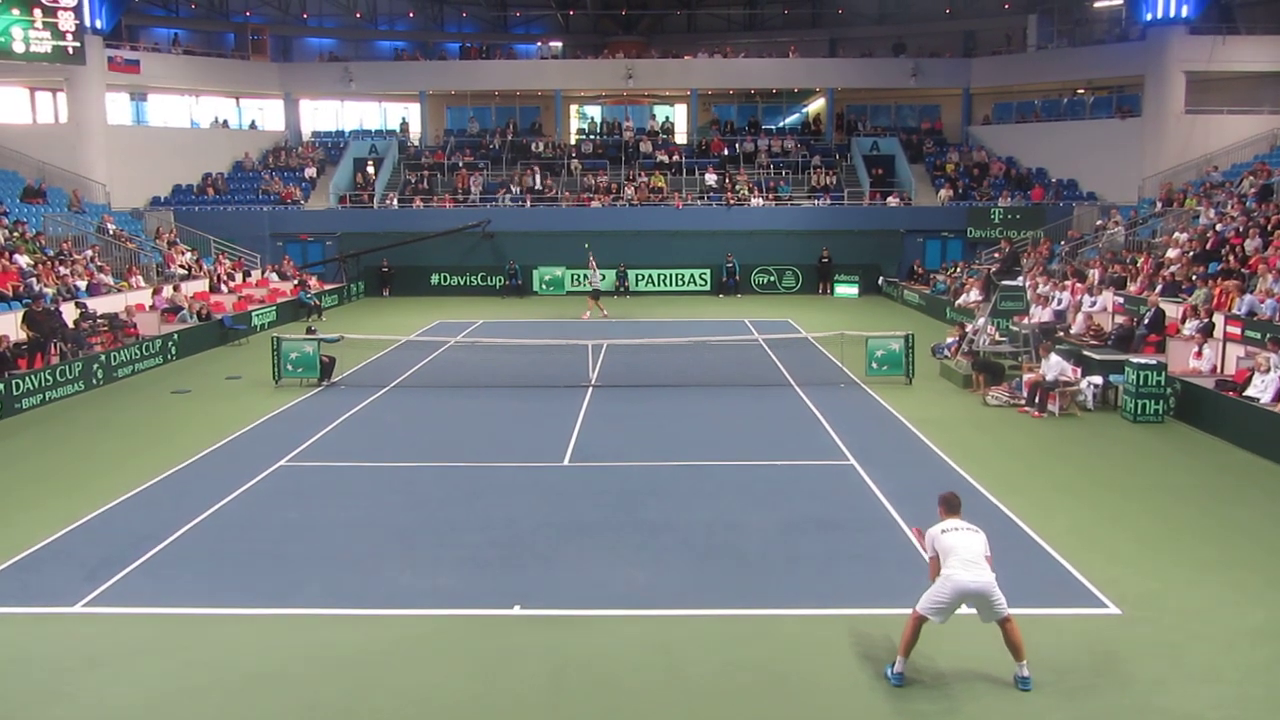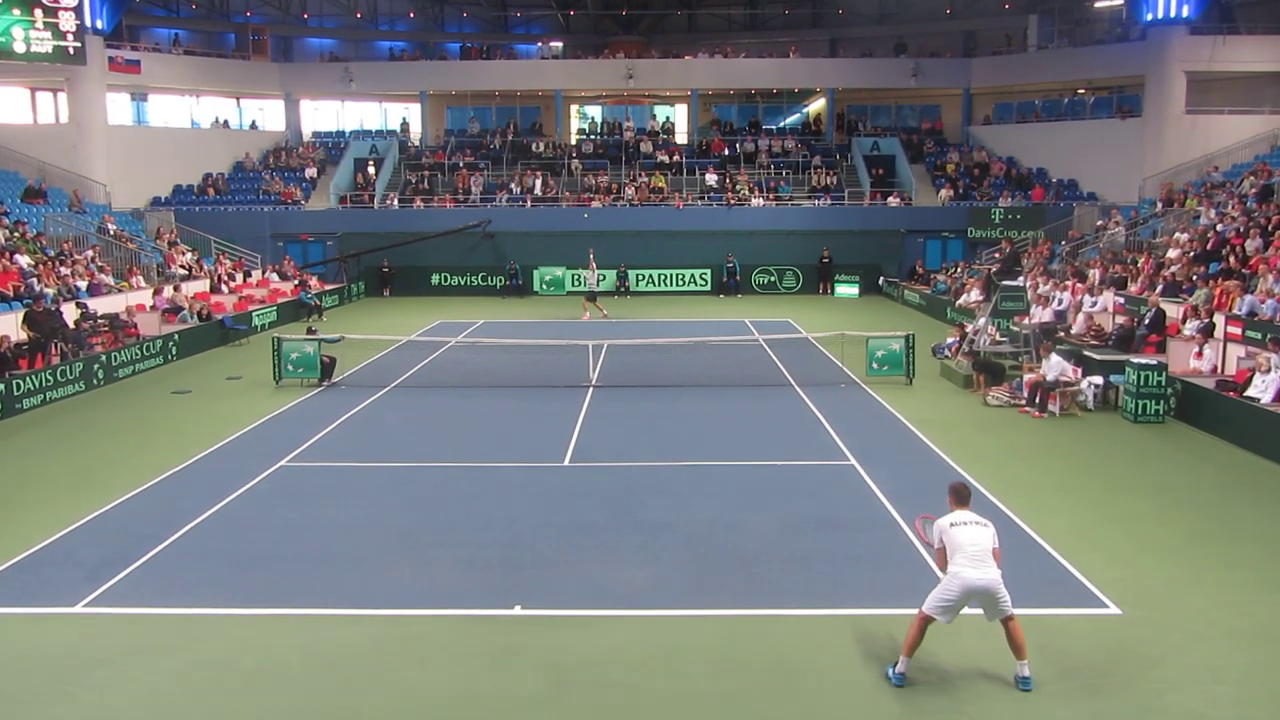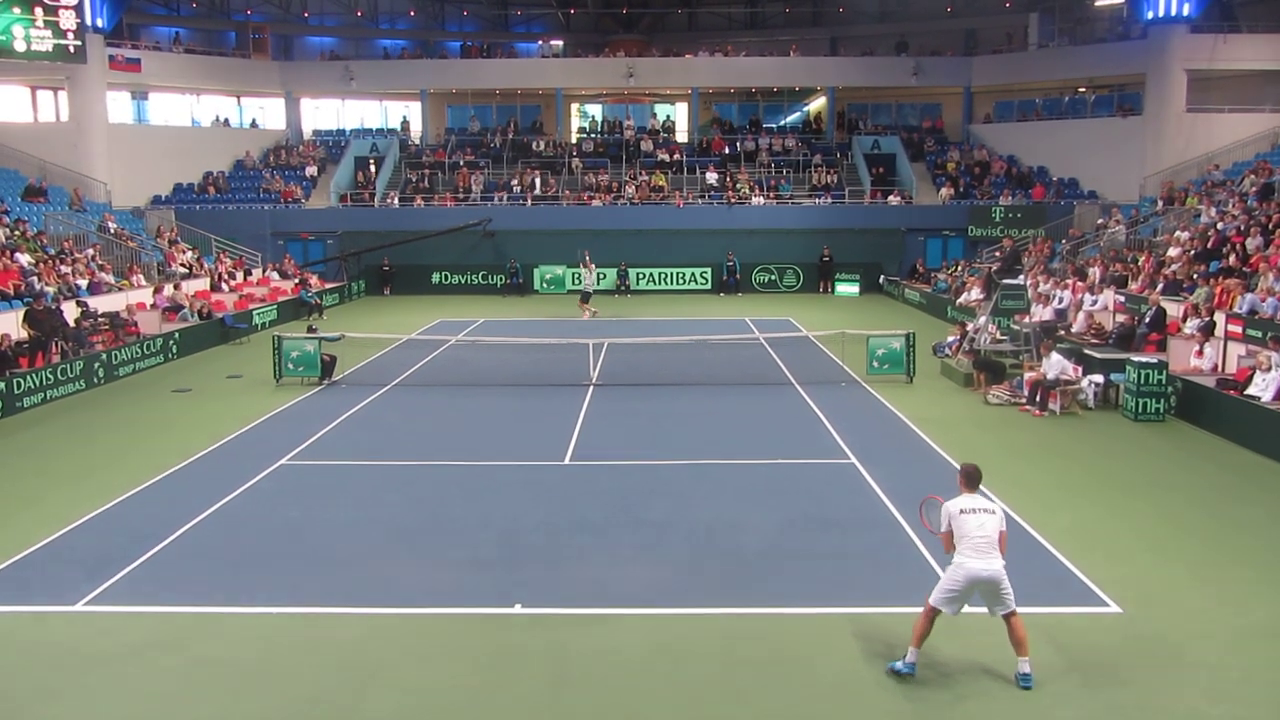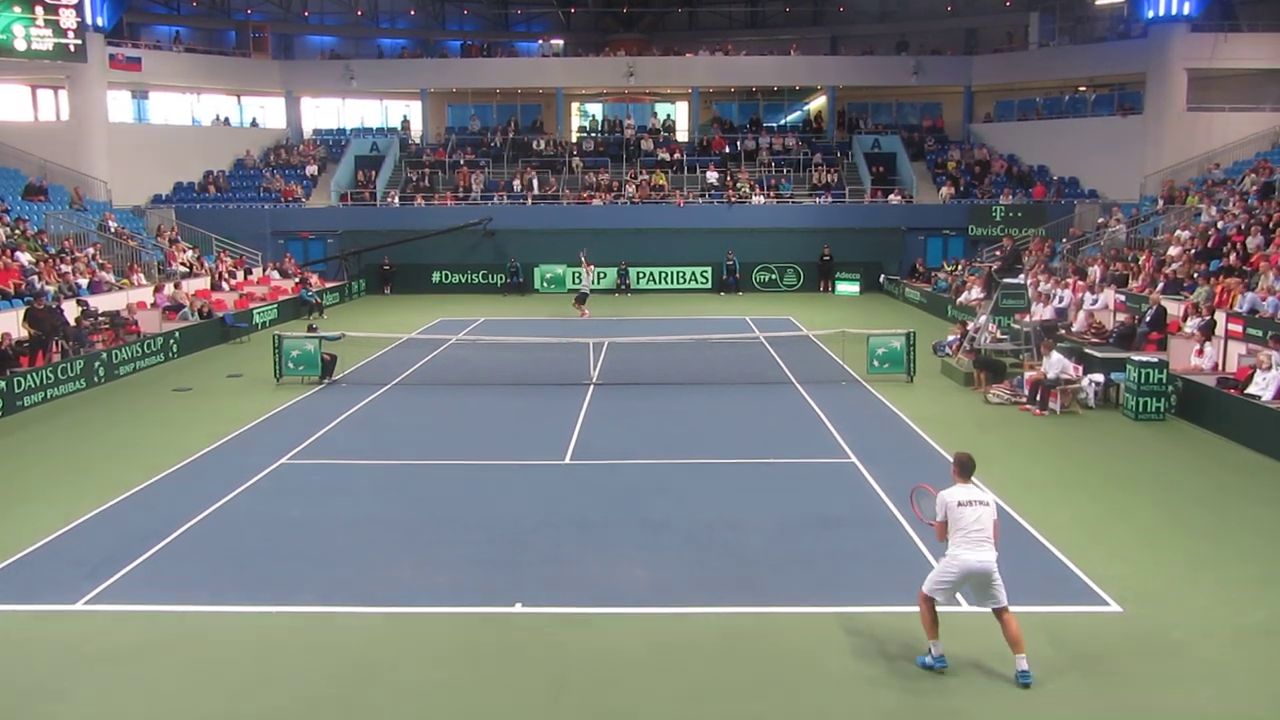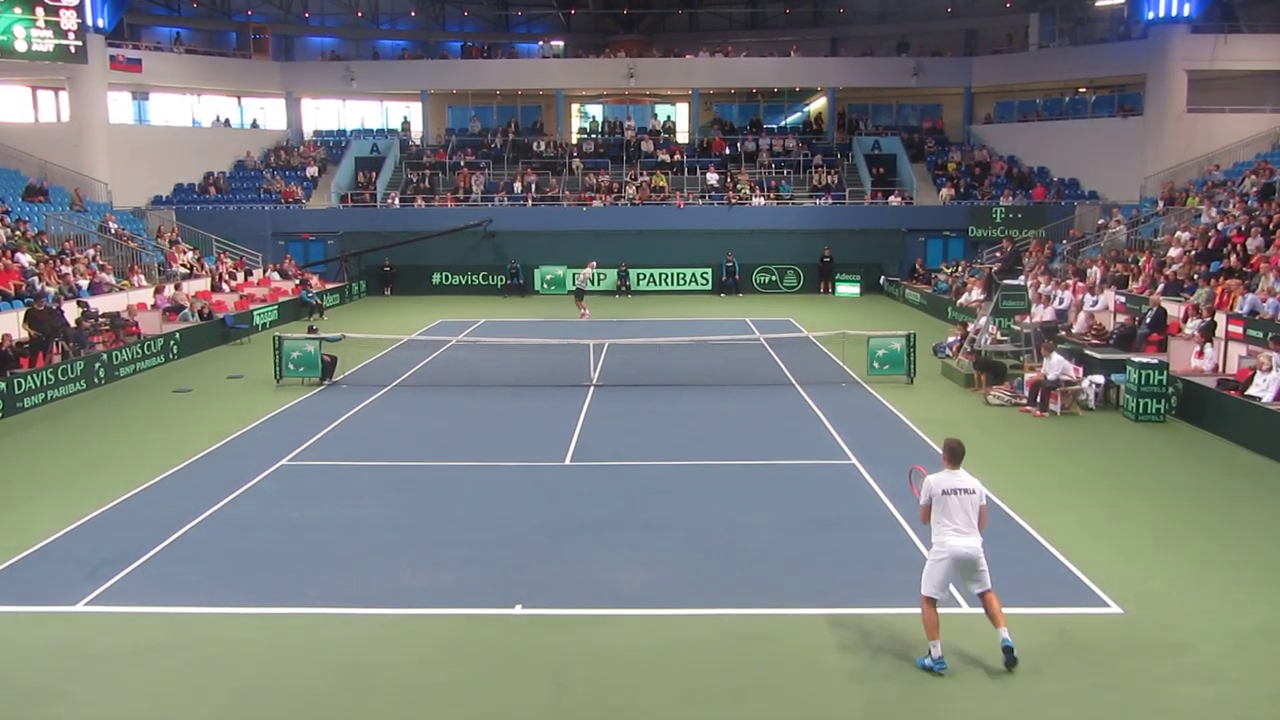
dt=0.2s
person 1, frame 1
left shoulder: (933, 532)
right shoulder: (978, 531)
left elbow: (934, 575)
left hip: (953, 581)
right hip: (985, 581)
left knee: (916, 618)
right knee: (1006, 621)
left ankle: (898, 671)
right ankle: (1023, 674)
person 1, frame 2
left shoulder: (942, 522)
right shoulder: (987, 524)
left elbow: (942, 565)
left hip: (960, 578)
right hip: (991, 578)
left knee: (922, 619)
right knee: (1009, 619)
left ankle: (899, 672)
right ankle: (1024, 674)
person 1, frame 3
left shoulder: (950, 506)
right shoulder: (996, 508)
left elbow: (947, 547)
right elbow: (1002, 550)
left hip: (964, 569)
right hip: (994, 569)
left knee: (930, 610)
right knee: (1011, 616)
left ankle: (909, 662)
right ankle: (1024, 671)
person 1, frame 4
left shoulder: (945, 496)
right shoulder: (987, 498)
left elbow: (940, 535)
right elbow: (993, 538)
left hip: (958, 561)
right hip: (986, 561)
left knee: (925, 598)
right knee: (1003, 613)
left ankle: (936, 655)
right ankle: (1022, 669)
person 1, frame 5
left shoulder: (931, 482)
right shoulder: (976, 485)
left elbow: (924, 519)
right elbow: (982, 524)
left hip: (945, 549)
right hip: (973, 547)
left knee: (928, 600)
right knee: (987, 595)
left ankle: (935, 656)
right ankle: (1005, 640)
